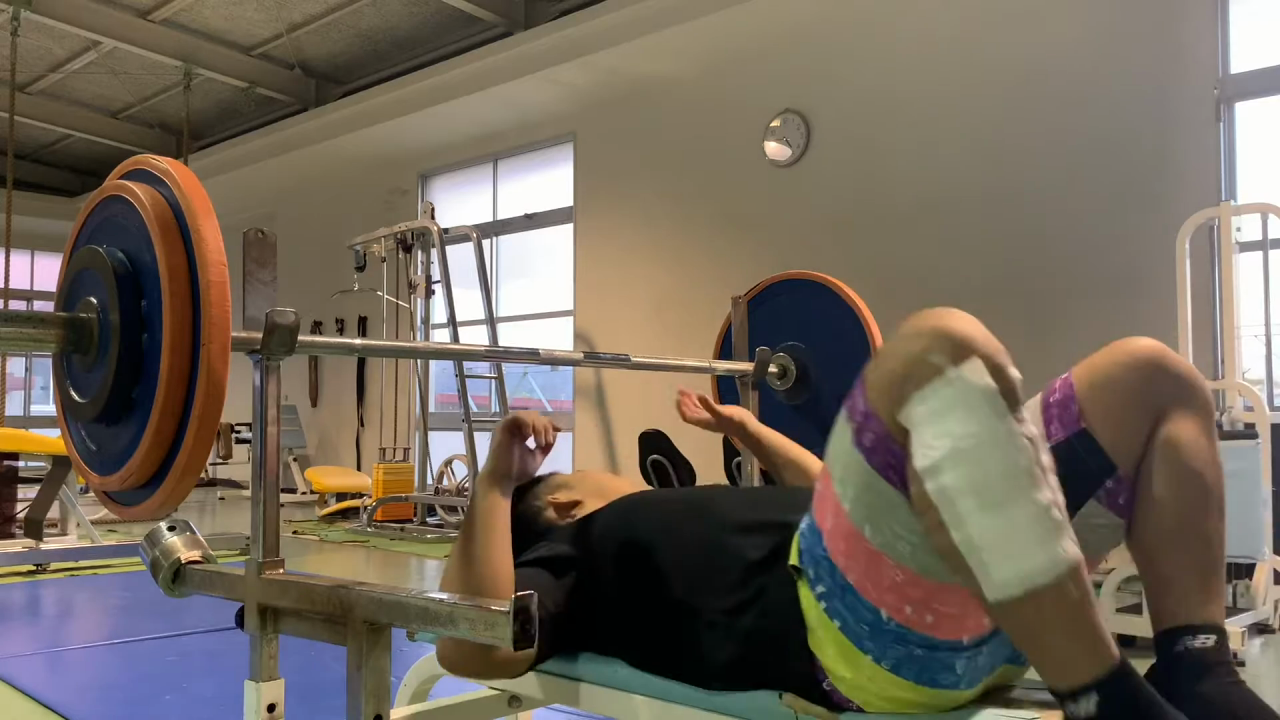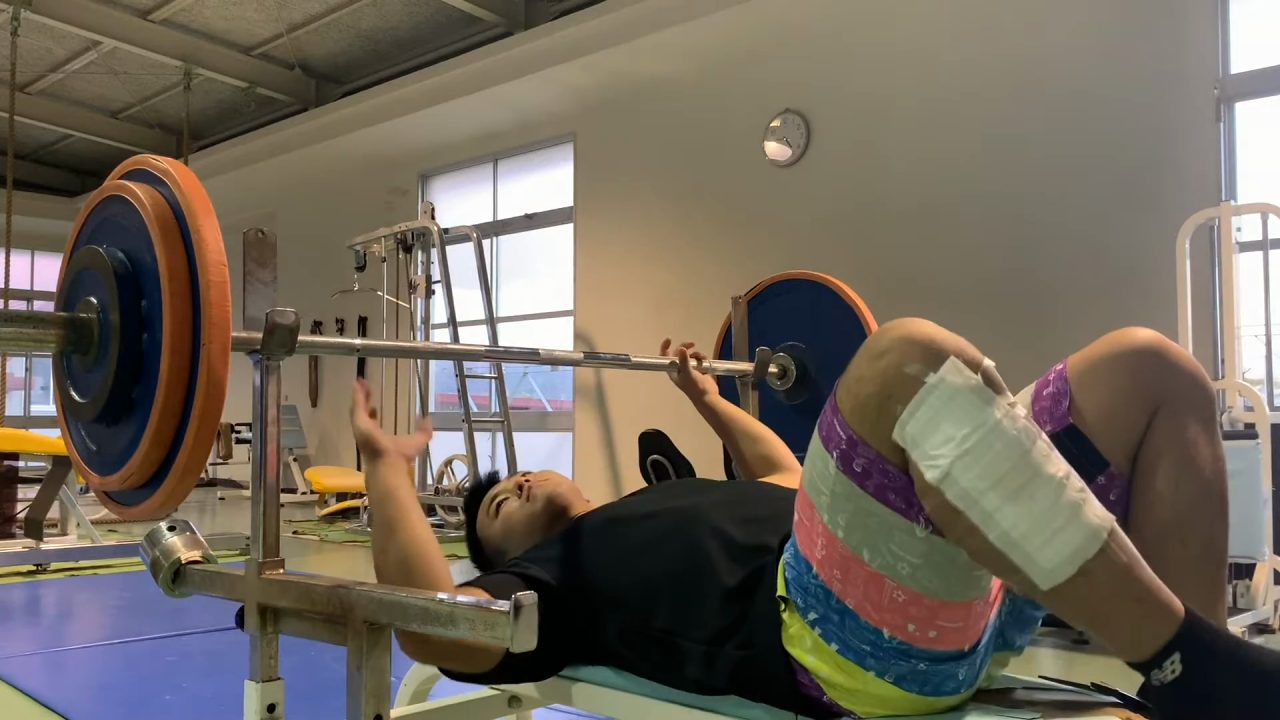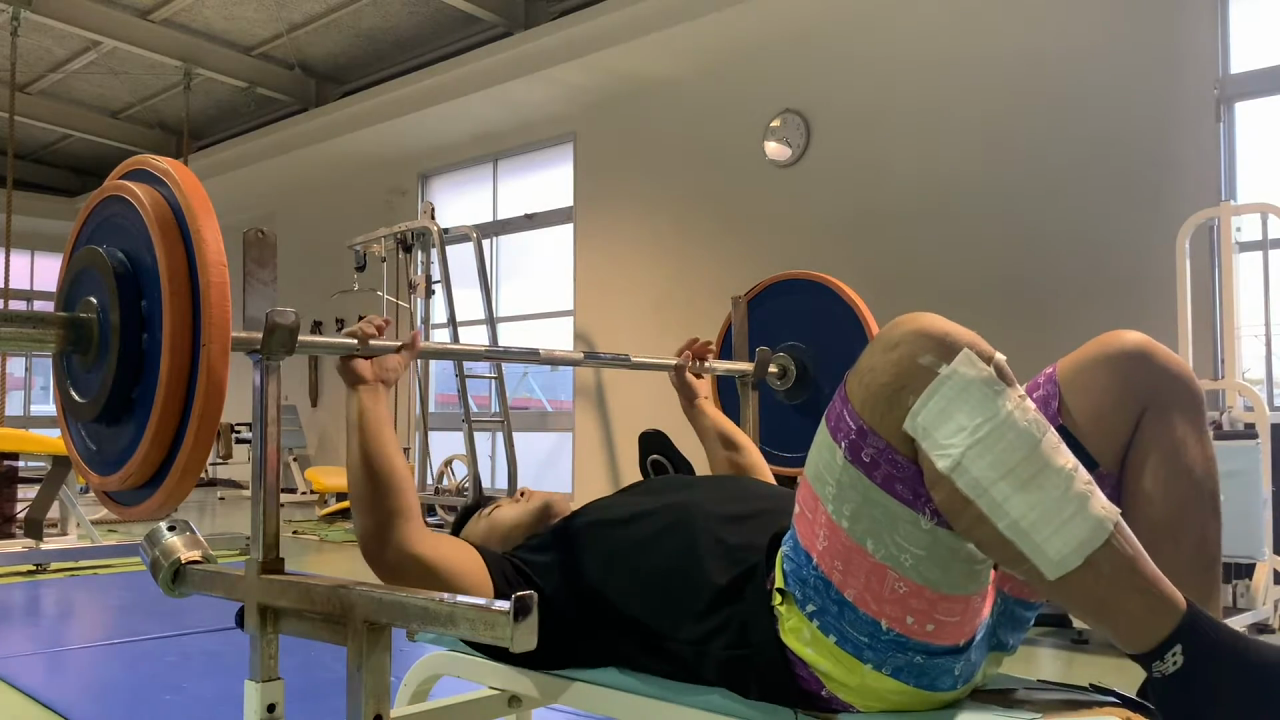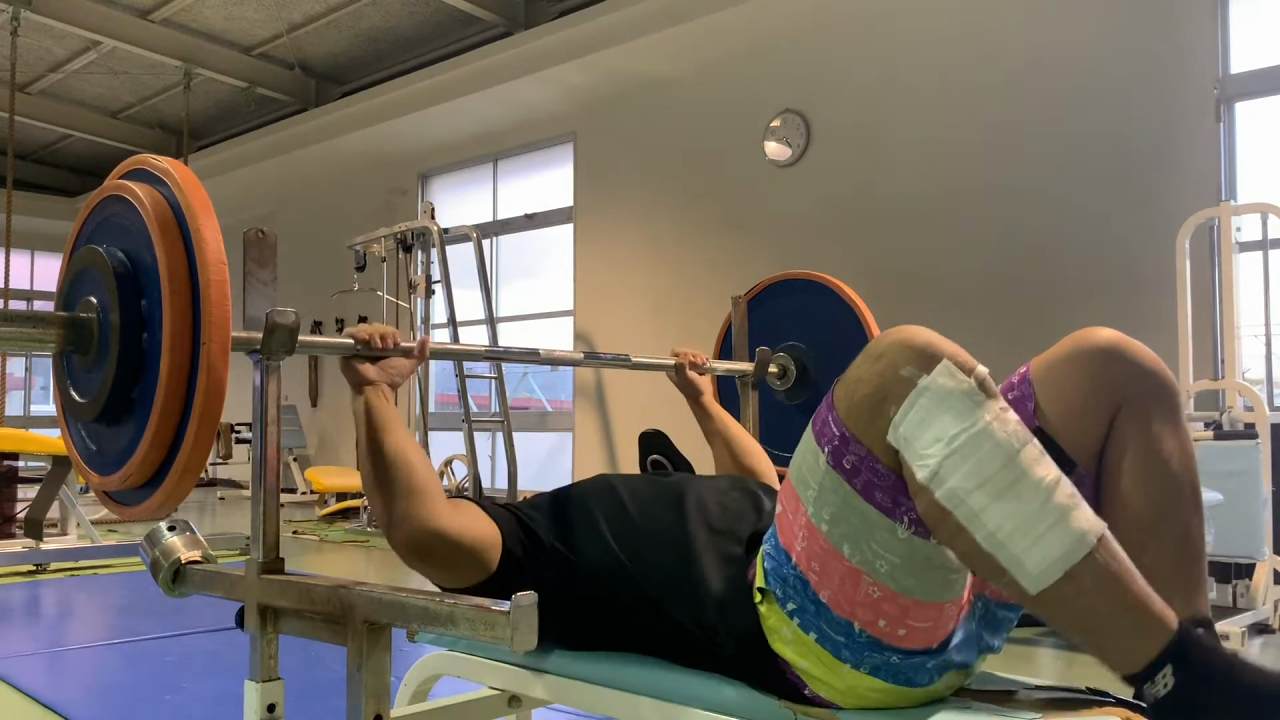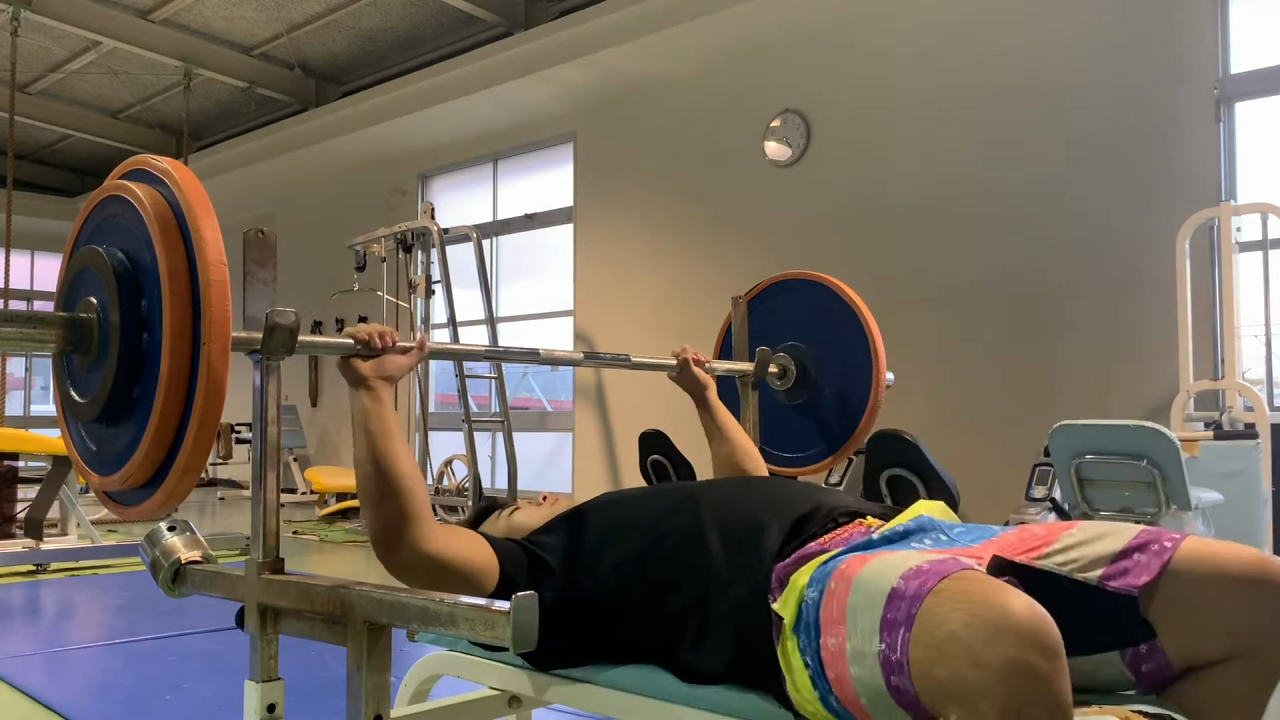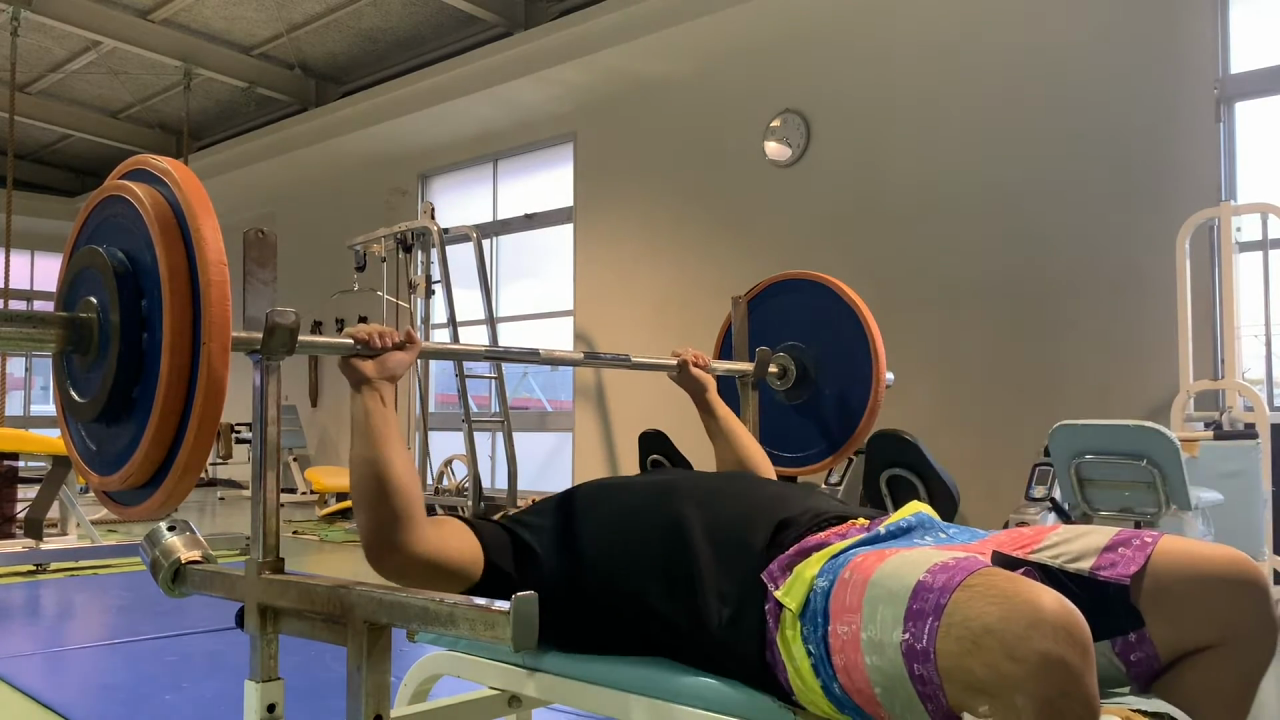
dt=0.7s
person 1, frame 1
left shoulder: (680, 526)
right shoulder: (574, 562)
right elbow: (468, 647)
left wrist: (741, 426)
right wrist: (493, 485)
left hip: (979, 609)
right hip: (862, 625)
left knee: (1151, 376)
right knee: (939, 344)
person 1, frame 2
left shoulder: (659, 523)
right shoulder: (550, 580)
left elbow: (787, 478)
right elbow: (436, 628)
left wrist: (709, 400)
right wrist: (387, 469)
left hip: (968, 594)
right hip: (846, 629)
left knee: (1149, 370)
right knee: (912, 358)
person 1, frame 3
left shoulder: (633, 532)
right shoulder: (530, 587)
left elbow: (750, 487)
right elbow: (396, 546)
left wrist: (697, 404)
right wrist: (368, 393)
left hip: (962, 600)
right hip: (835, 626)
left knee: (1137, 371)
right knee: (925, 354)
person 1, frame 4
left shoulder: (636, 525)
right shoulder: (530, 556)
left elbow: (761, 492)
right elbow: (420, 525)
left wrist: (704, 402)
right wrist: (375, 392)
left hip: (938, 593)
right hip: (823, 615)
left knee: (1112, 369)
right knee: (909, 364)
person 1, frame 5
left shoulder: (636, 534)
right shoulder: (535, 575)
right elbow: (408, 542)
left wrist: (707, 401)
right wrist: (373, 391)
right hip: (813, 592)
person 1, frame 6
left shoulder: (608, 525)
right shoulder: (524, 557)
right elbow: (399, 543)
left wrist: (710, 398)
right wrist: (373, 389)
right hip: (803, 592)
right knee: (1041, 640)
